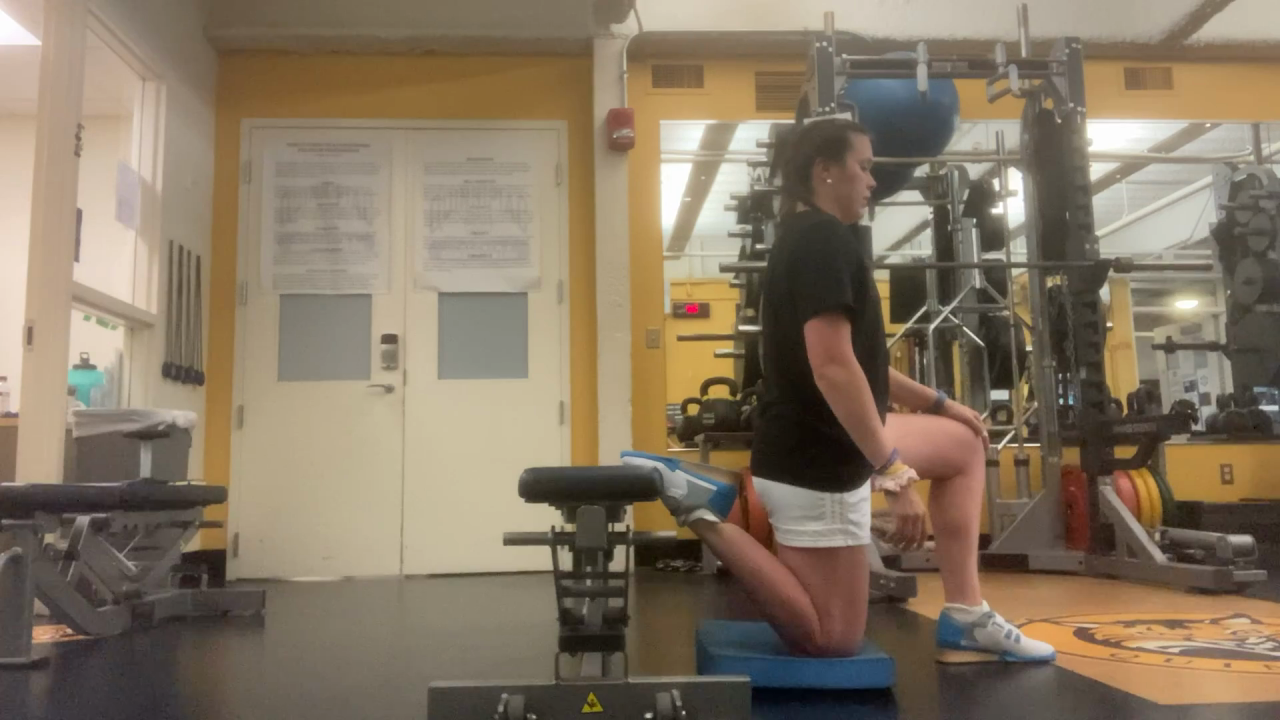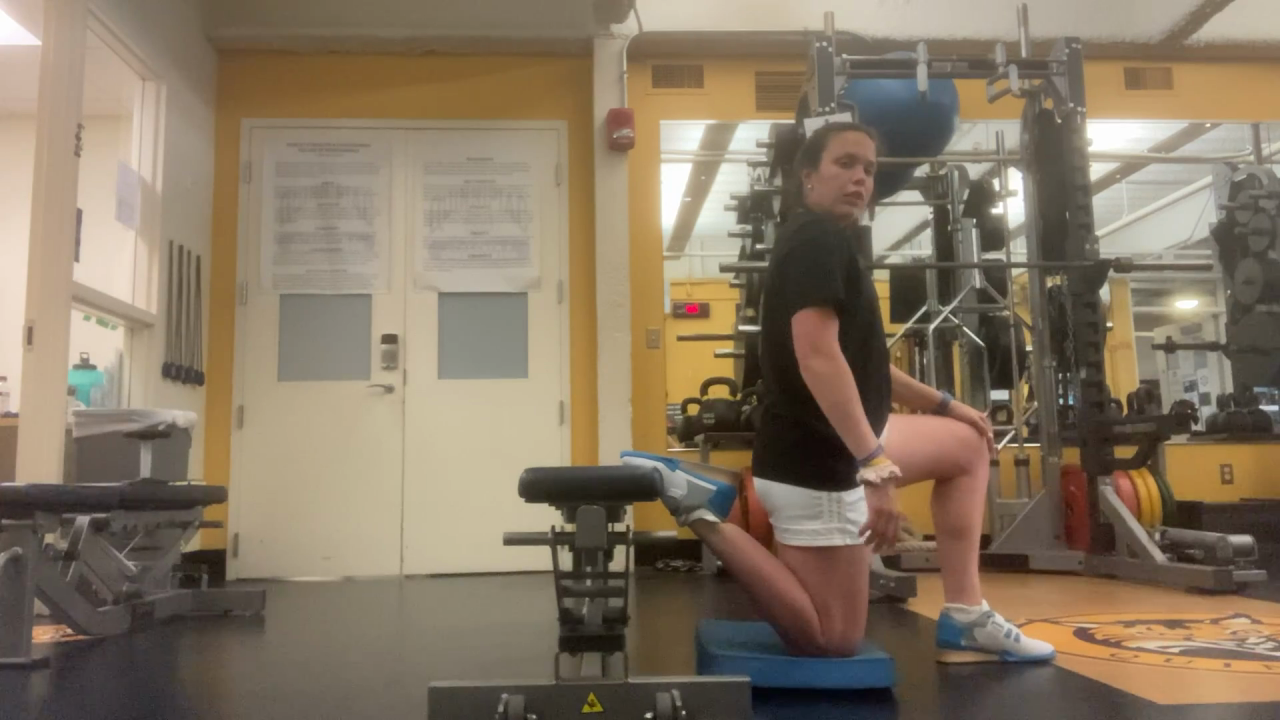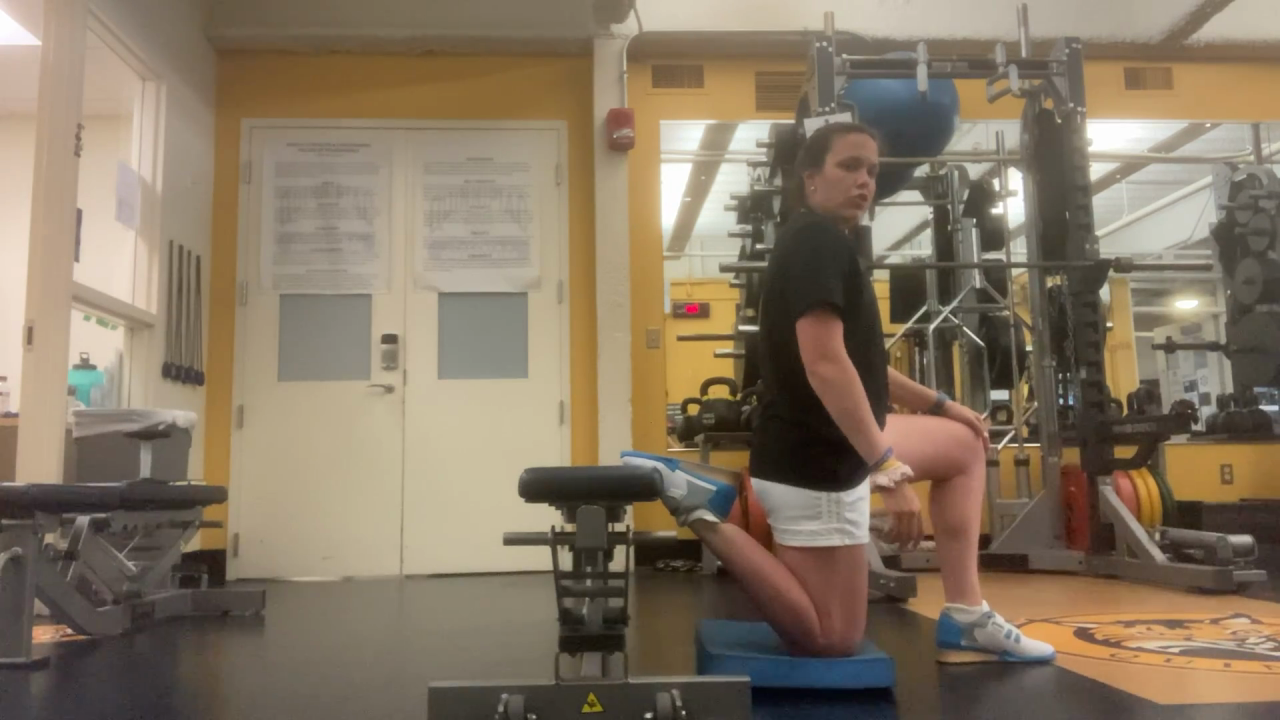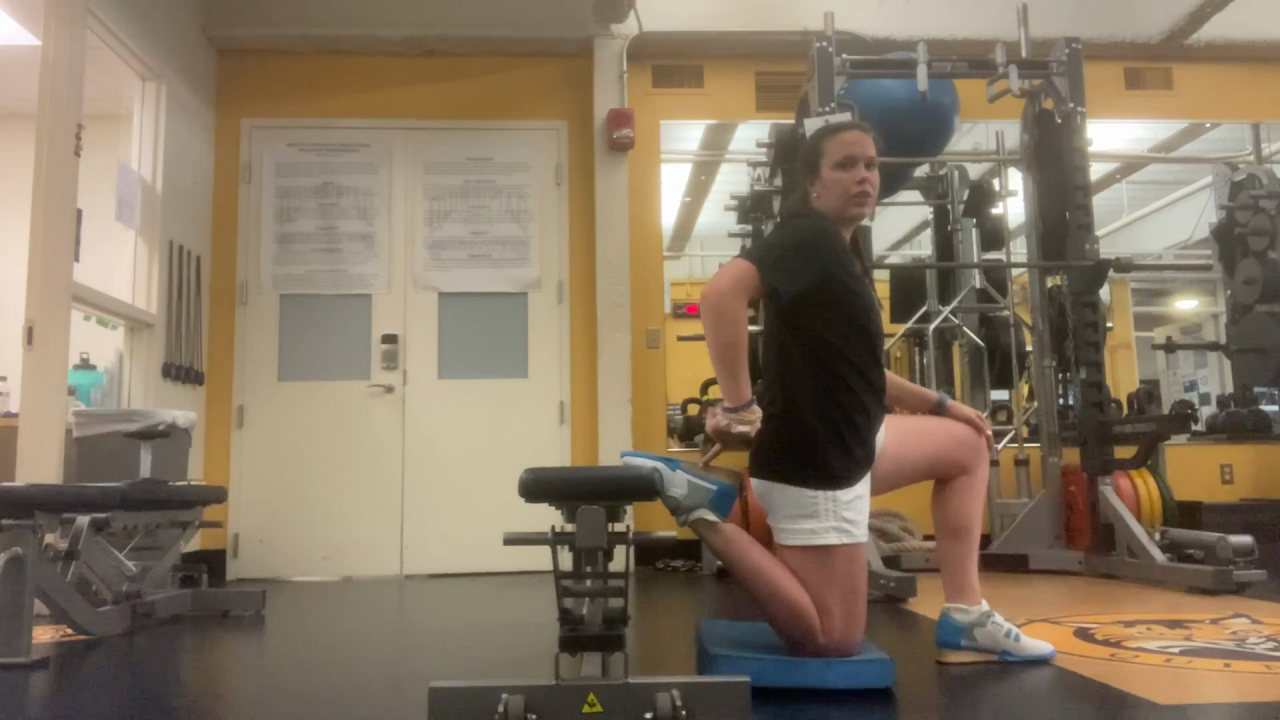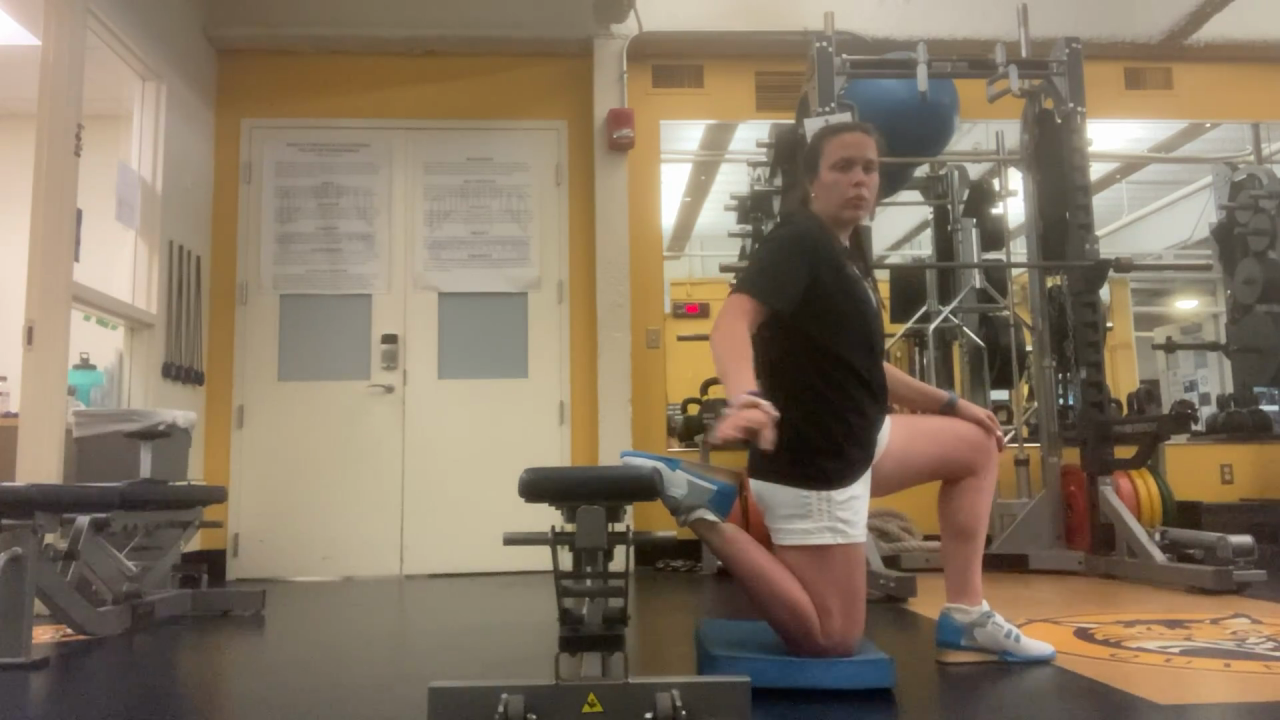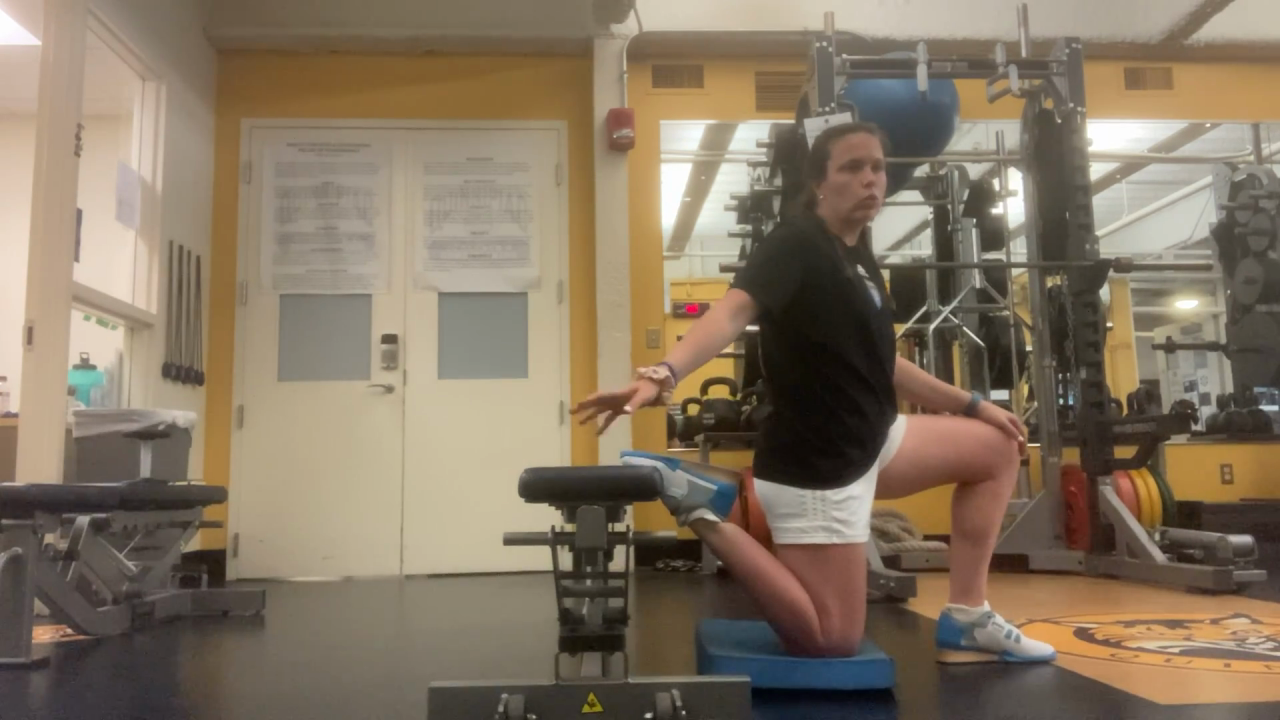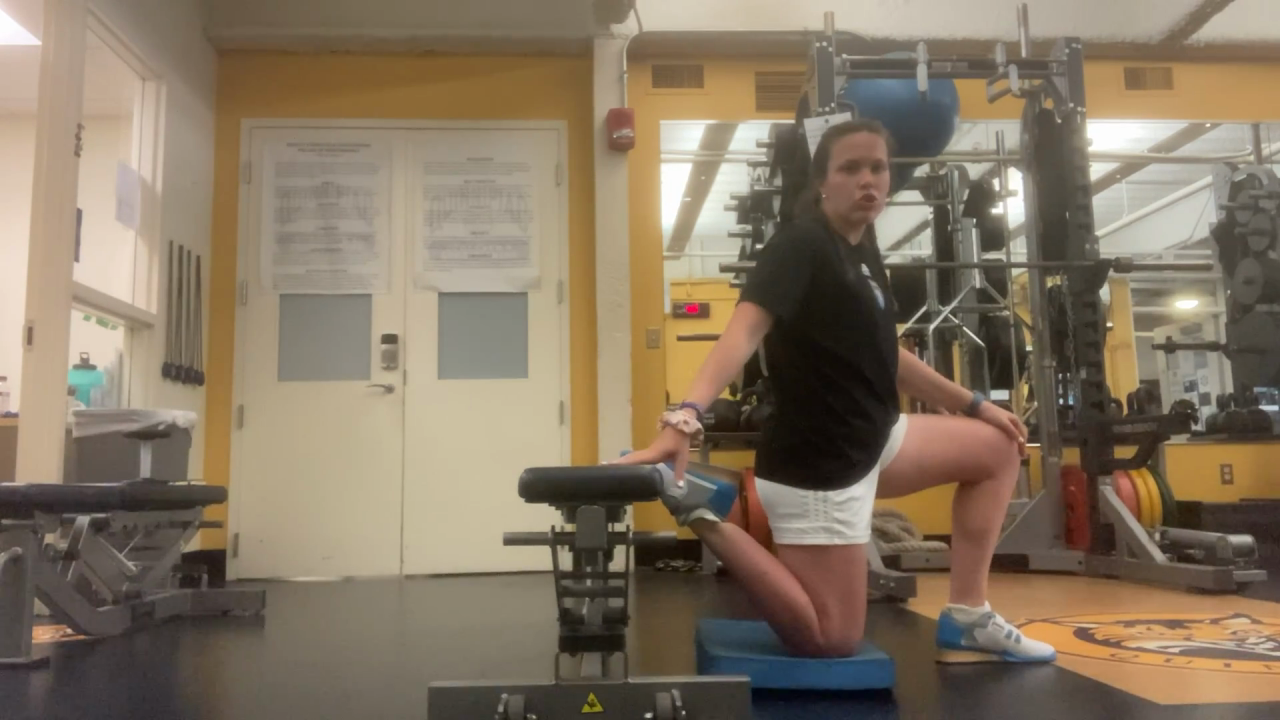
dt=0.7s
person 1, frame 1
left shoulder: (807, 238)
right shoulder: (827, 240)
right elbow: (832, 368)
left wrist: (938, 403)
right wrist: (895, 476)
left hip: (823, 441)
right hip: (813, 460)
left knee: (964, 442)
right knee: (833, 640)
left ankle: (966, 615)
right ankle: (708, 514)
person 1, frame 2
left shoulder: (827, 243)
right shoulder: (818, 238)
left elbow: (859, 359)
right elbow: (818, 359)
left wrist: (943, 403)
right wrist: (877, 471)
left hip: (835, 440)
right hip: (814, 458)
left knee: (968, 443)
right knee: (832, 640)
left ankle: (965, 616)
right ankle: (707, 515)
person 1, frame 3
left shoulder: (821, 242)
right shoulder: (819, 241)
left elbow: (858, 360)
right elbow: (825, 365)
left wrist: (939, 403)
right wrist: (889, 472)
left hip: (828, 445)
right hip: (811, 460)
left knee: (964, 443)
right knee: (832, 640)
left ankle: (966, 617)
right ankle: (706, 513)
person 1, frame 4
left shoulder: (841, 251)
right shoulder: (810, 237)
right elbow: (721, 292)
left wrist: (940, 405)
right wrist: (739, 408)
left hip: (845, 442)
right hip: (809, 460)
left knee: (967, 444)
right knee: (833, 639)
left ankle: (964, 616)
right ankle: (706, 513)
person 1, frame 5
left shoulder: (849, 253)
right shoulder: (797, 242)
right elbow: (736, 319)
left wrist: (950, 403)
right wrist: (747, 399)
left hip: (853, 441)
right hip: (808, 460)
left knee: (977, 444)
right knee: (832, 639)
left ankle: (965, 617)
right ankle: (706, 514)
person 1, frame 6
left shoulder: (860, 255)
right shoulder: (797, 244)
left elbow: (877, 362)
right elbow: (730, 313)
left wrist: (972, 404)
right wrist: (660, 375)
left hip: (869, 439)
right hip: (812, 462)
left knee: (997, 448)
right knee: (831, 642)
left ankle: (966, 618)
right ankle: (705, 516)
person 1, frame 7
left shoulder: (862, 249)
right shoulder: (800, 246)
left elbow: (883, 354)
right elbow: (743, 333)
left wrist: (974, 405)
right wrist: (685, 418)
left hip: (870, 440)
right hip: (815, 461)
left knee: (998, 450)
right knee: (832, 642)
left ankle: (968, 617)
right ankle: (704, 515)
